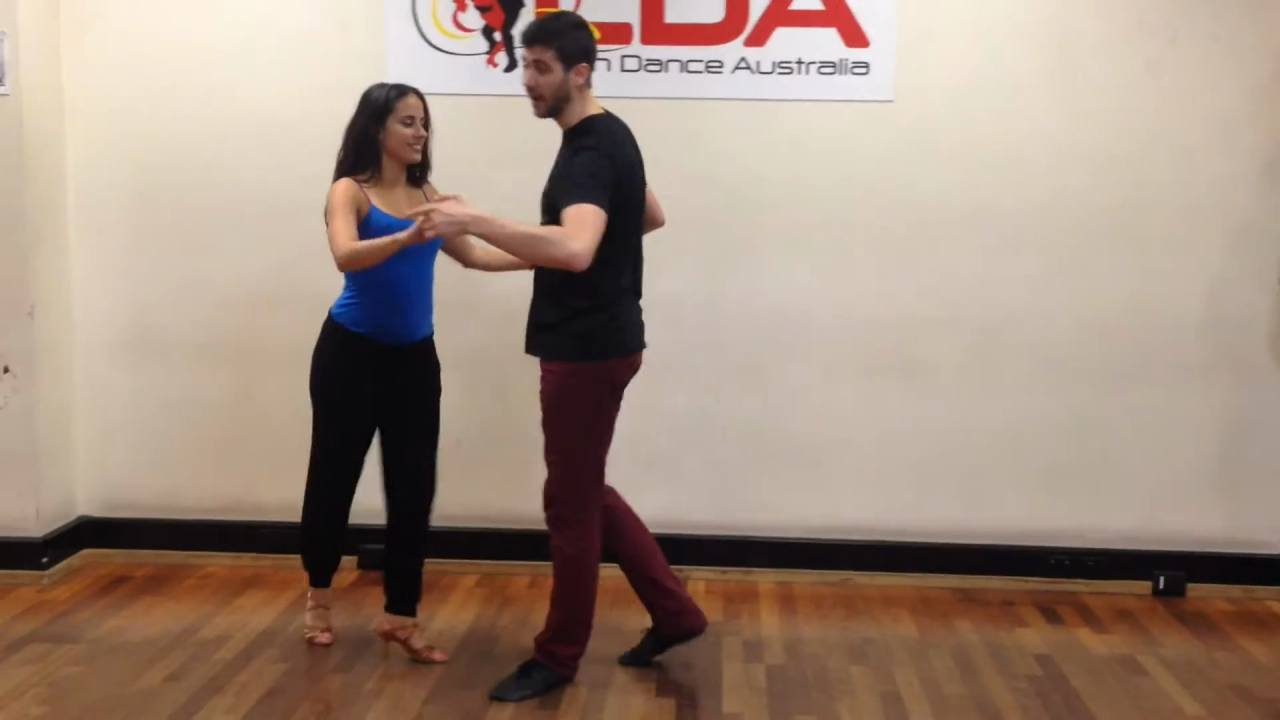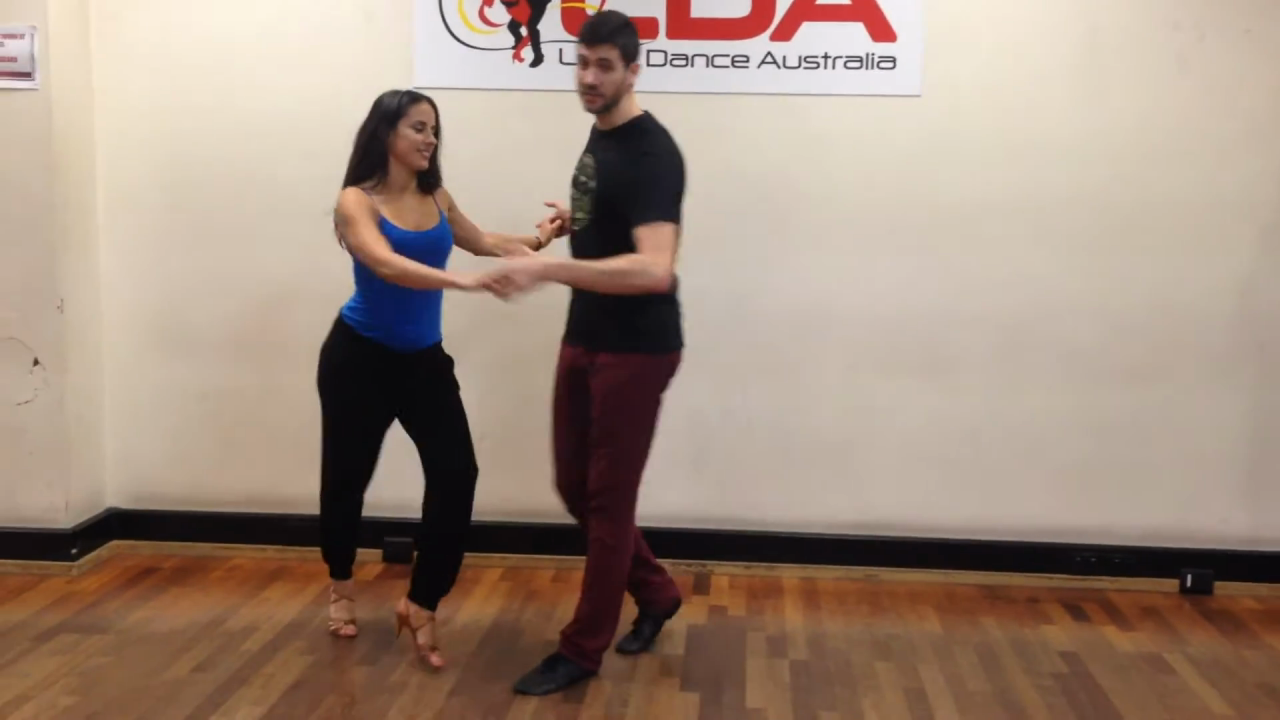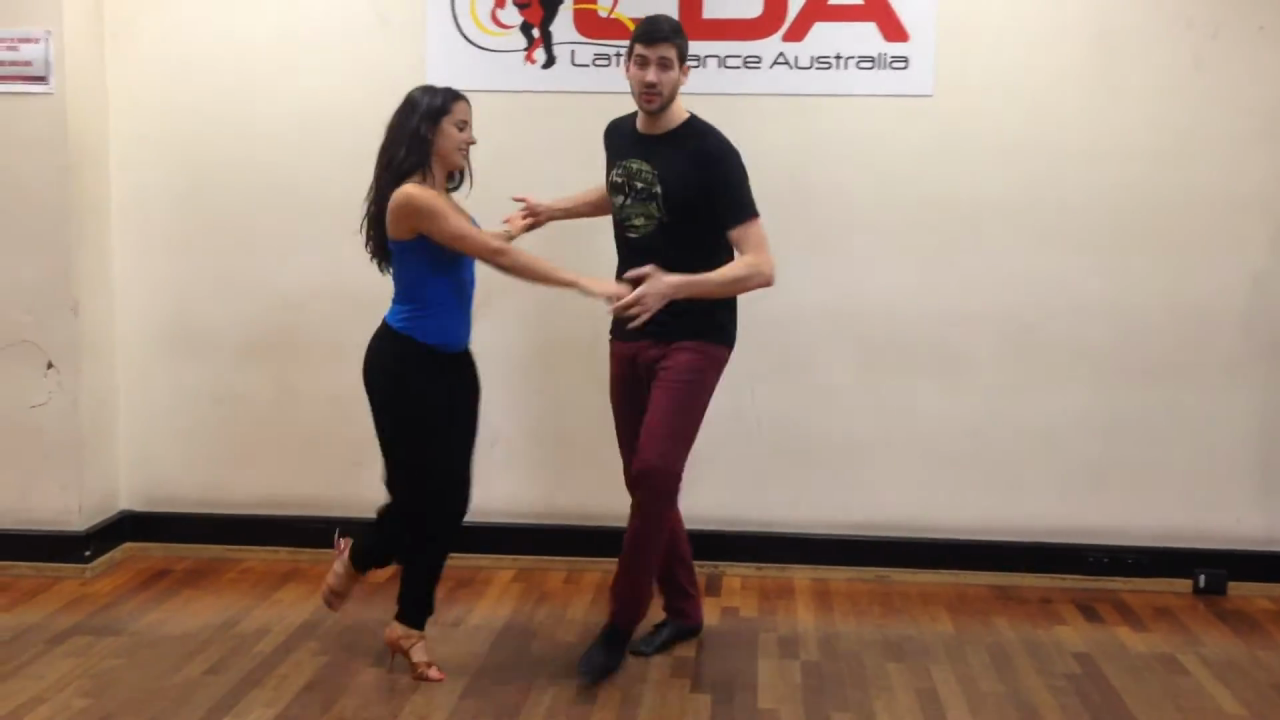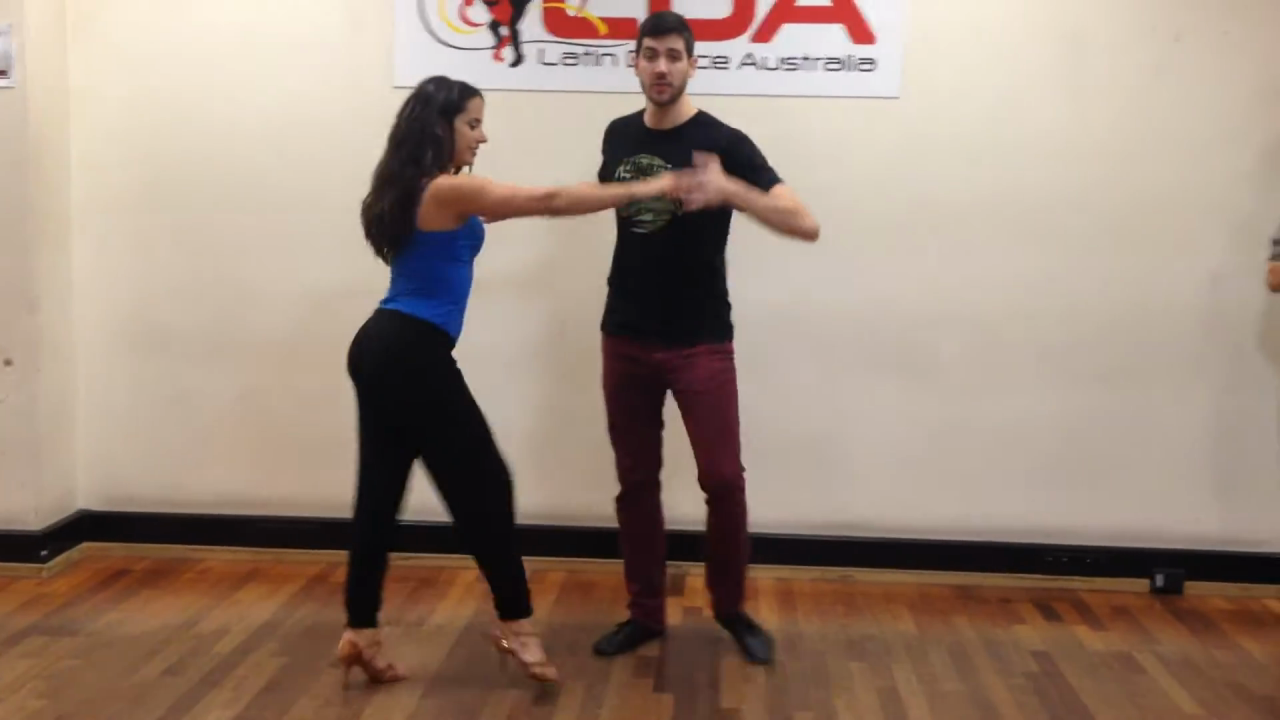
dt=0.3s
person 1, frame 1
left shoulder: (593, 150)
right shoulder: (598, 136)
left elbow: (574, 250)
right elbow: (653, 216)
left wrist: (474, 221)
left hip: (590, 350)
right hip: (577, 346)
left knee: (570, 503)
right knee: (584, 493)
left ankle: (558, 655)
right ankle: (673, 611)
person 1, frame 2
left shoulder: (650, 151)
right shoulder: (601, 133)
left elbow: (656, 271)
left wrist: (548, 269)
right wrist: (578, 219)
left hip: (637, 349)
right hip: (586, 341)
left knee: (609, 497)
right knee: (576, 486)
left ankle: (582, 648)
right ankle: (656, 592)
person 1, frame 3
left shoulder: (711, 154)
right shoulder: (618, 135)
left elbow: (760, 267)
left wrist: (674, 288)
right wrist: (553, 210)
left hip: (696, 337)
right hip: (632, 337)
left knee: (655, 469)
right knee: (643, 481)
left ankle: (620, 622)
right ankle: (682, 611)
person 1, frame 4
left shoulder: (724, 144)
right shoulder: (618, 135)
left elbow: (806, 225)
left wrist: (729, 192)
left hip: (701, 341)
right hip: (625, 337)
left knee: (721, 477)
right knee: (635, 482)
left ankle: (733, 610)
right ankle: (644, 613)
person 2, frame 1
left shoulder: (427, 194)
right shoulder: (348, 191)
left elbow: (467, 251)
right elbow: (348, 255)
left wrist: (527, 259)
right wrist: (406, 239)
left hip: (414, 356)
right hip: (351, 350)
left knee: (414, 487)
right knee: (333, 480)
left ankle: (401, 616)
right ankle: (319, 595)
person 2, frame 2
left shoulder: (437, 199)
right shoulder: (356, 200)
left elbow: (479, 243)
right elbow: (387, 266)
left wrist: (533, 242)
right wrist: (460, 281)
left hip: (424, 359)
right hip: (360, 358)
left knee: (455, 476)
right knee: (345, 479)
left ankle: (421, 606)
right ankle: (343, 589)
person 2, frame 3
left shoulder: (439, 198)
right shoulder: (411, 199)
left elbow: (486, 244)
right elbow: (497, 256)
left wrist: (519, 228)
right wrist: (584, 283)
left hip: (449, 364)
right hip: (405, 364)
left knee: (445, 499)
right knee: (422, 497)
left ankle: (409, 628)
right ankle: (354, 556)
person 2, frame 4
left shoulder: (417, 192)
right shoulder: (448, 190)
right elbow: (548, 201)
left wrist: (488, 209)
right wrist: (641, 190)
left hip: (385, 348)
right hip: (413, 355)
left knee: (379, 492)
right knee: (484, 484)
left ankle: (361, 633)
right ankle: (515, 624)
